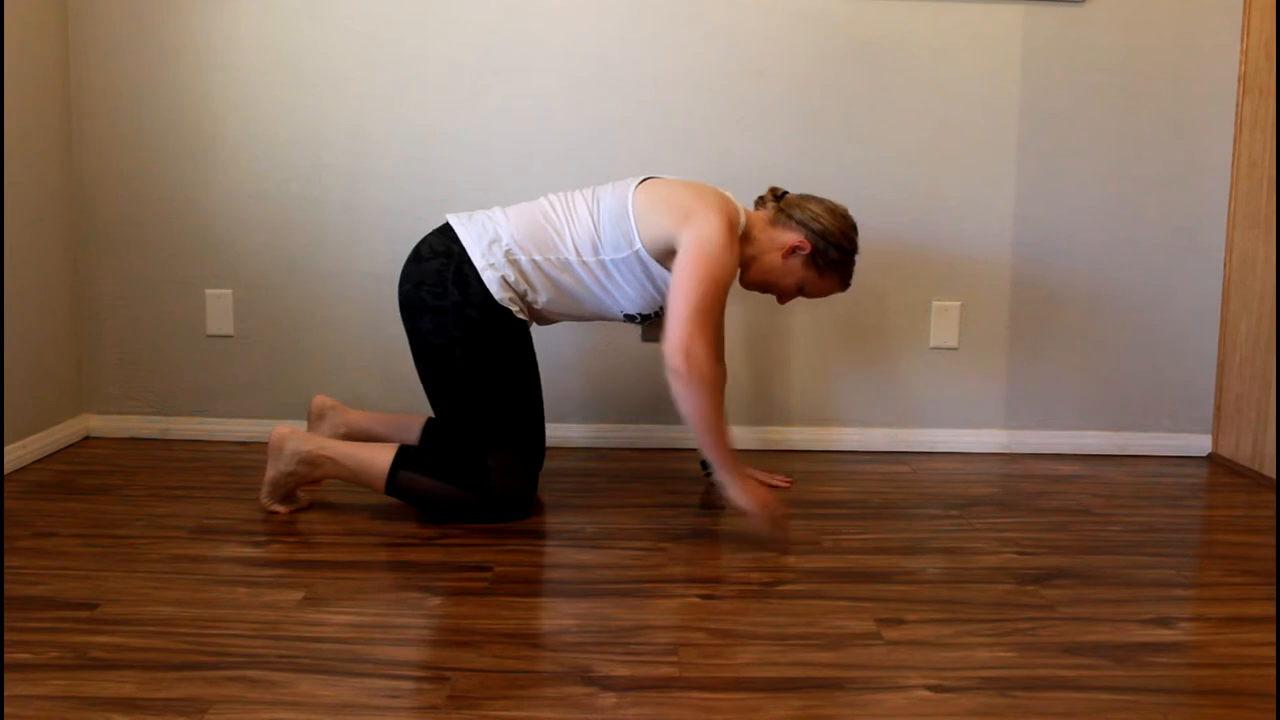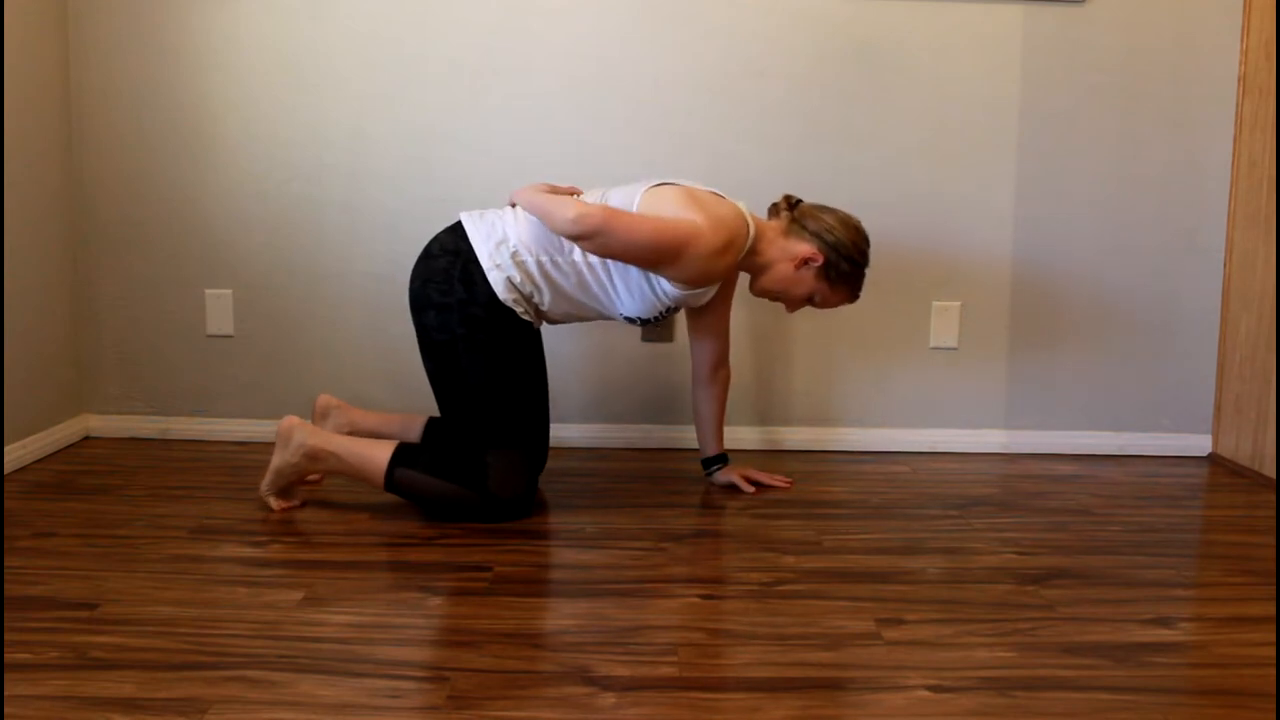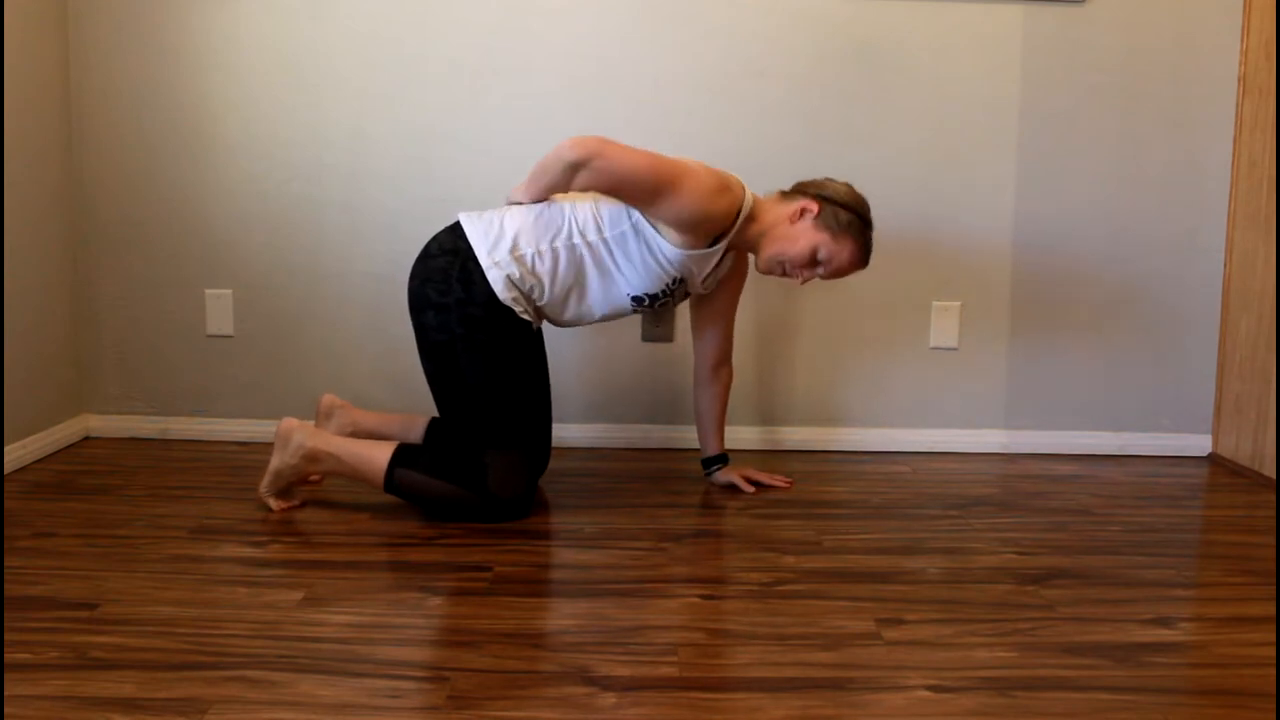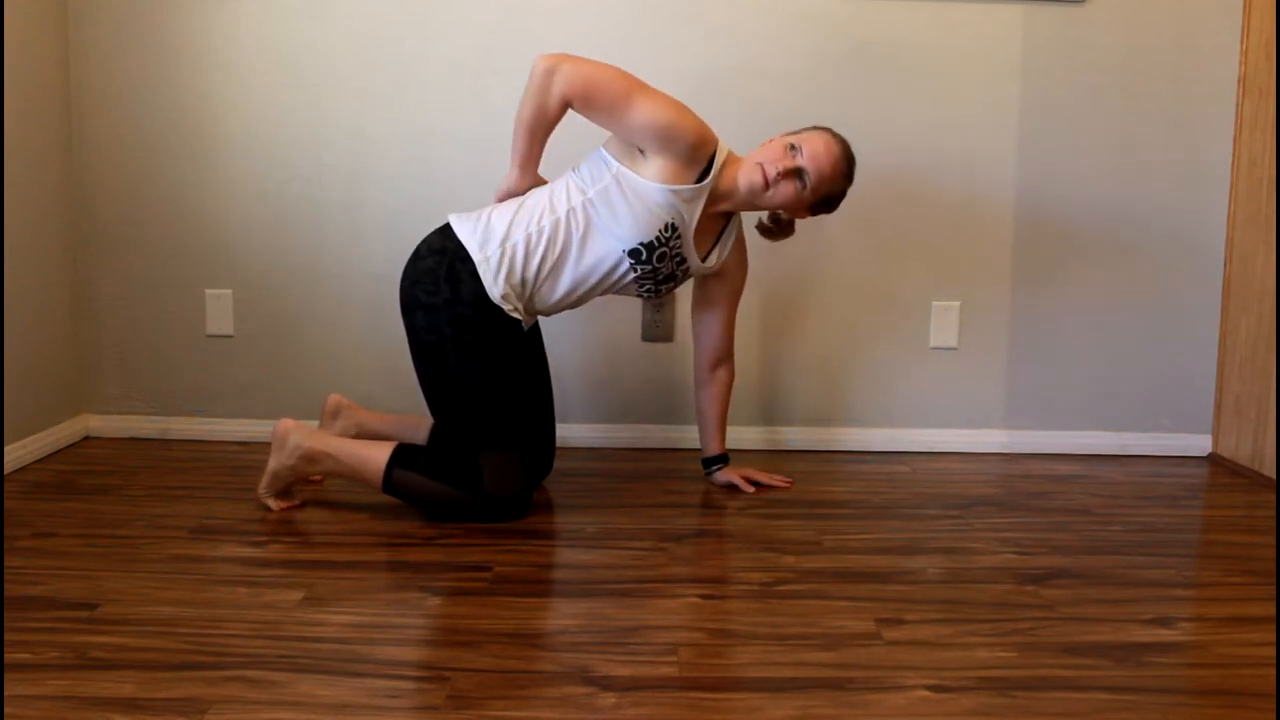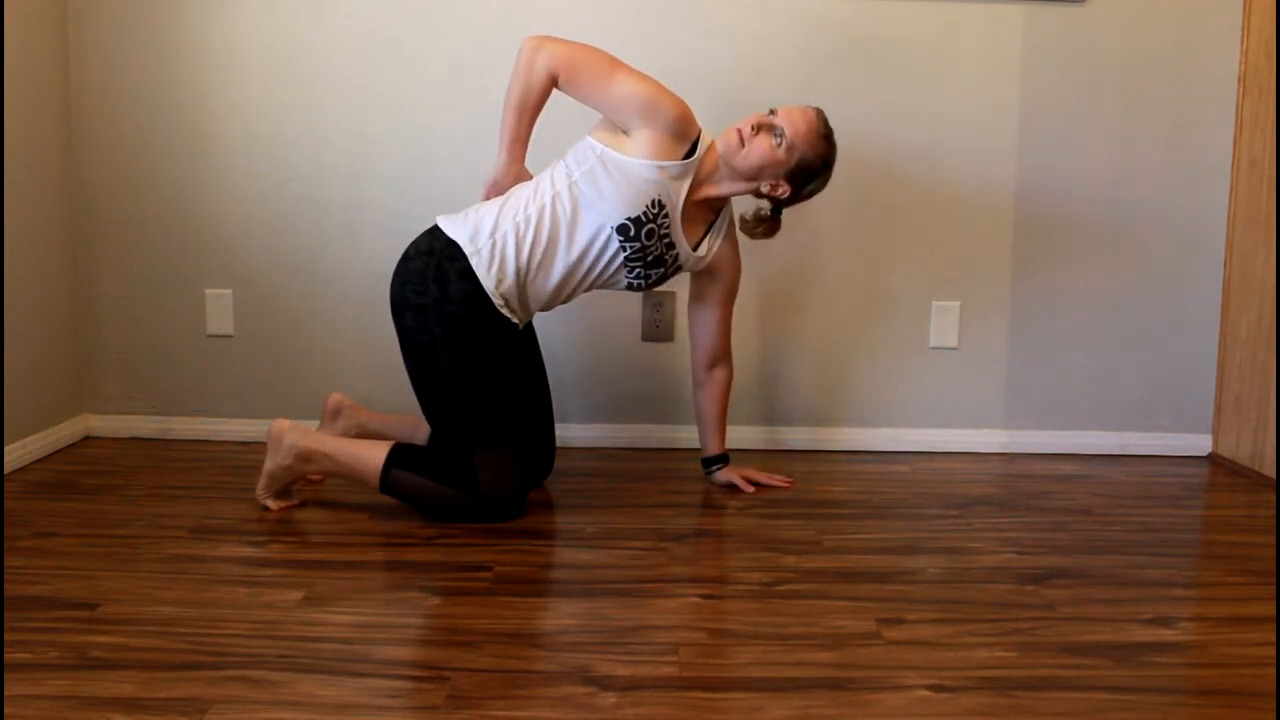
dt=1s
person 1, frame 1
left shoulder: (712, 246)
right shoulder: (714, 233)
left elbow: (706, 360)
right elbow: (683, 362)
left wrist: (718, 464)
right wrist: (730, 476)
left hip: (477, 283)
right hip: (457, 283)
left knee: (514, 454)
right knee: (504, 490)
left ankle: (344, 423)
right ankle: (309, 454)
person 1, frame 2
left shoulder: (724, 257)
right shoulder: (712, 244)
left elbow: (710, 362)
right elbow: (587, 223)
left wrist: (716, 461)
right wrist: (530, 196)
left hip: (495, 286)
right hip: (466, 282)
left knee: (517, 456)
right knee: (503, 491)
left ankle: (345, 421)
right ankle: (314, 446)
person 1, frame 3
left shoulder: (730, 262)
right shoulder: (712, 203)
left elbow: (713, 362)
right elbow: (585, 154)
left wrist: (715, 460)
right wrist: (528, 195)
left hip: (502, 300)
right hip: (466, 279)
left knee: (523, 460)
right knee: (503, 492)
left ankle: (349, 421)
right ankle: (313, 447)
person 1, frame 4
left shoulder: (726, 253)
right shoulder: (683, 144)
left elbow: (714, 361)
right elbow: (554, 72)
left wrist: (716, 459)
right wrist: (520, 176)
left hip: (502, 307)
right hip: (457, 280)
left knee: (530, 462)
right knee: (500, 493)
left ankle: (353, 421)
right ankle: (310, 449)
person 1, frame 5
left shoulder: (717, 249)
right shoulder: (666, 127)
left elbow: (712, 361)
right elbow: (540, 52)
left wrist: (716, 459)
right wrist: (508, 165)
left hip: (498, 307)
right hip: (449, 279)
left knee: (531, 465)
right knee: (496, 493)
left ankle: (353, 421)
right ankle: (305, 448)
